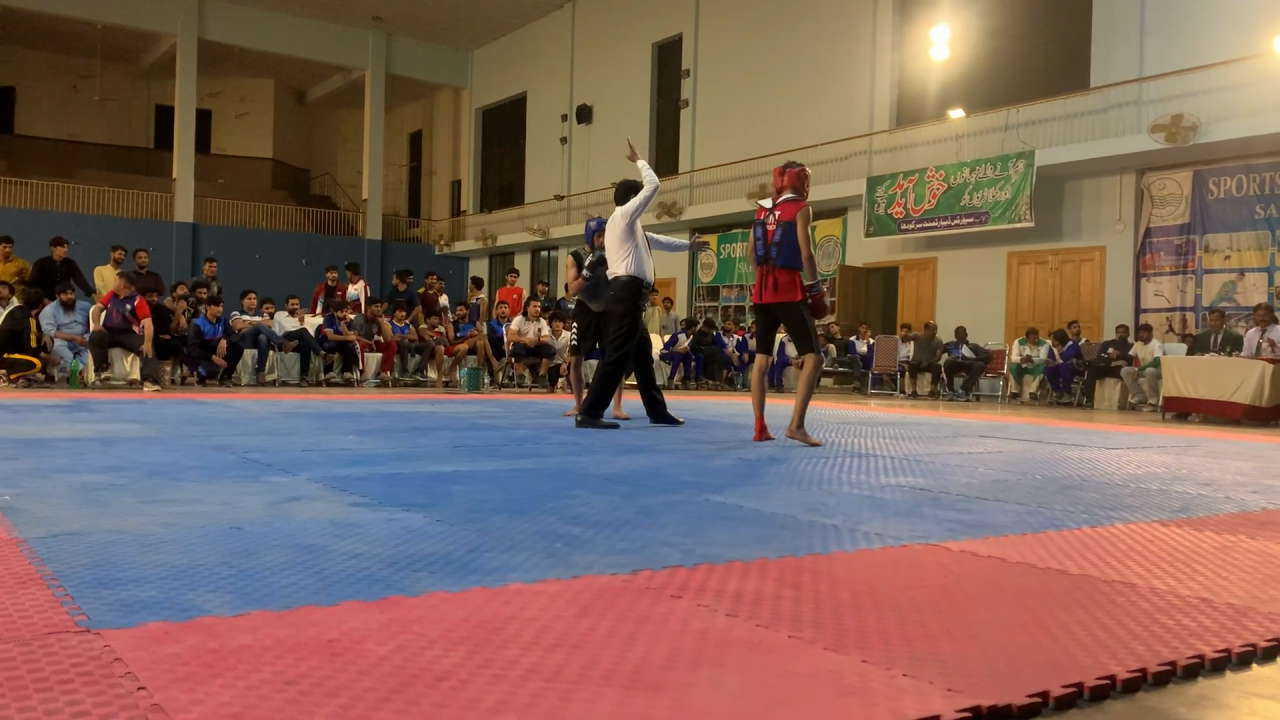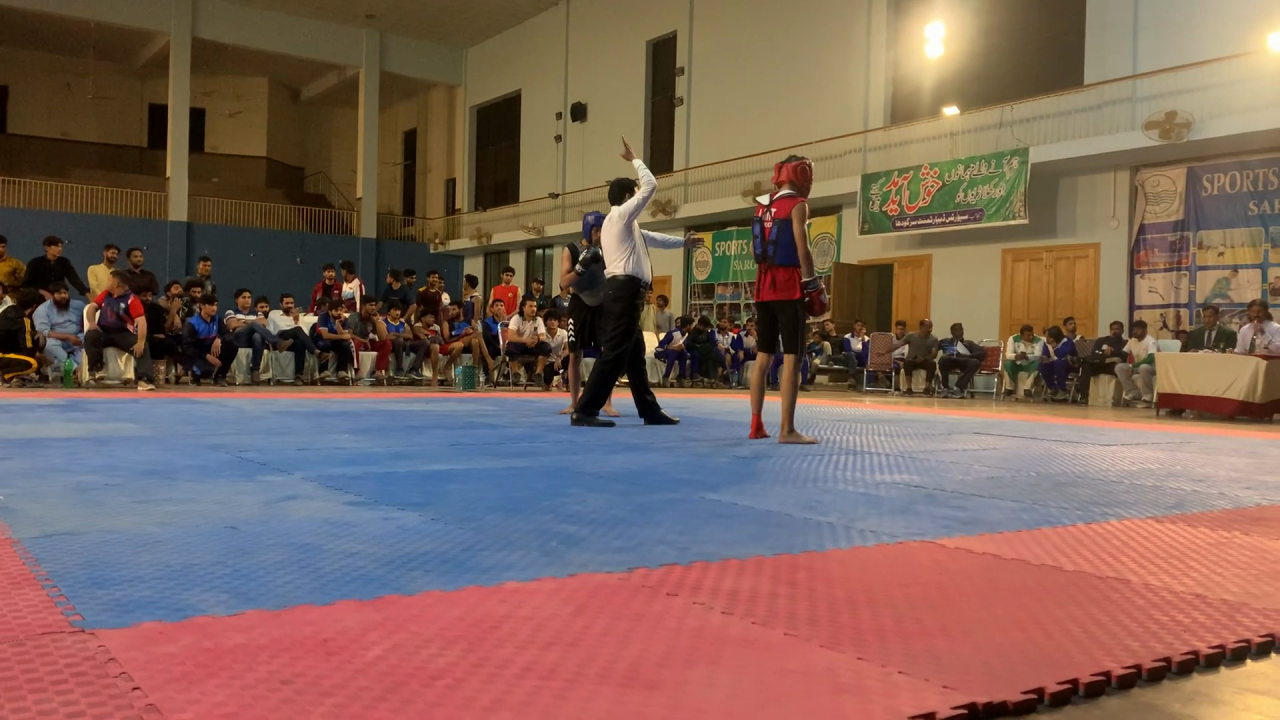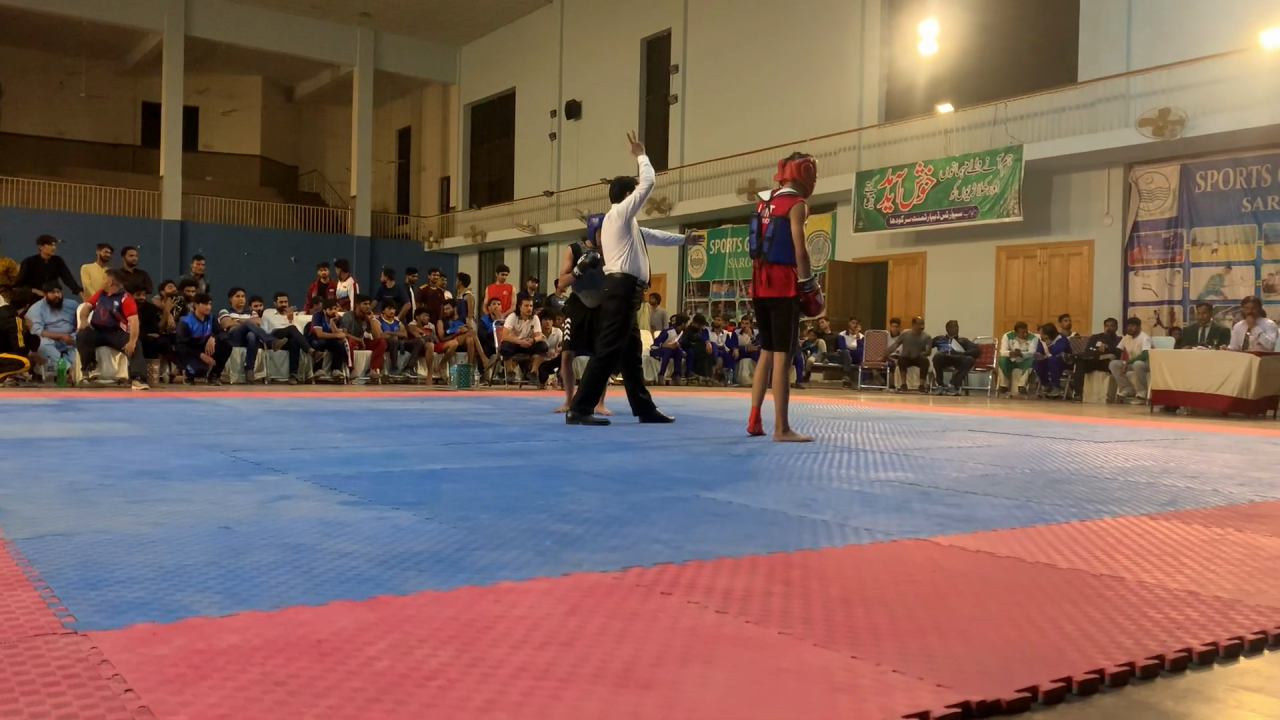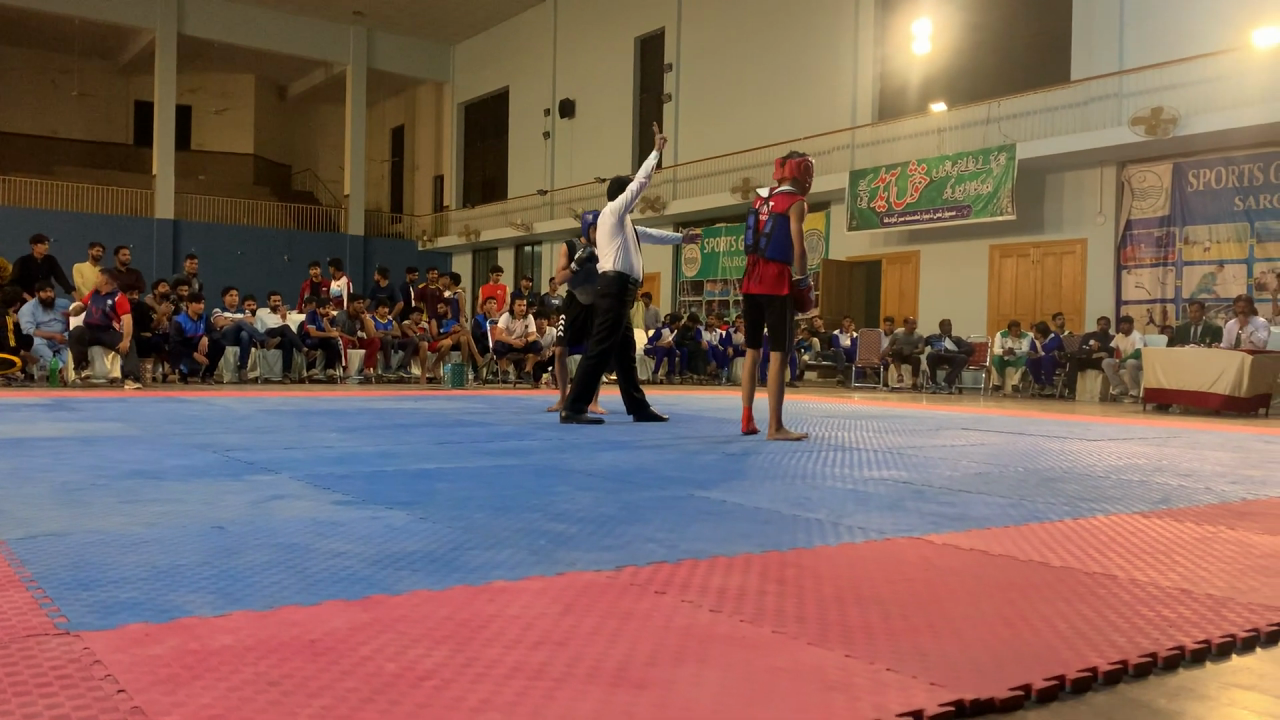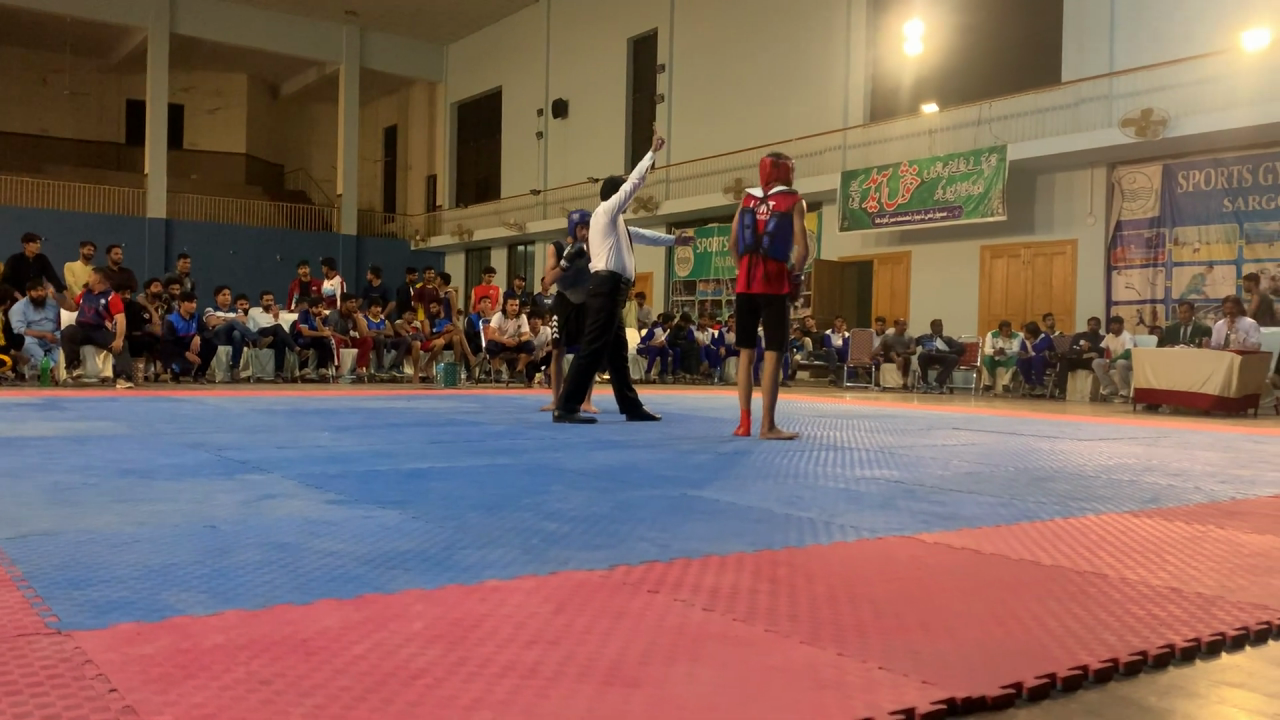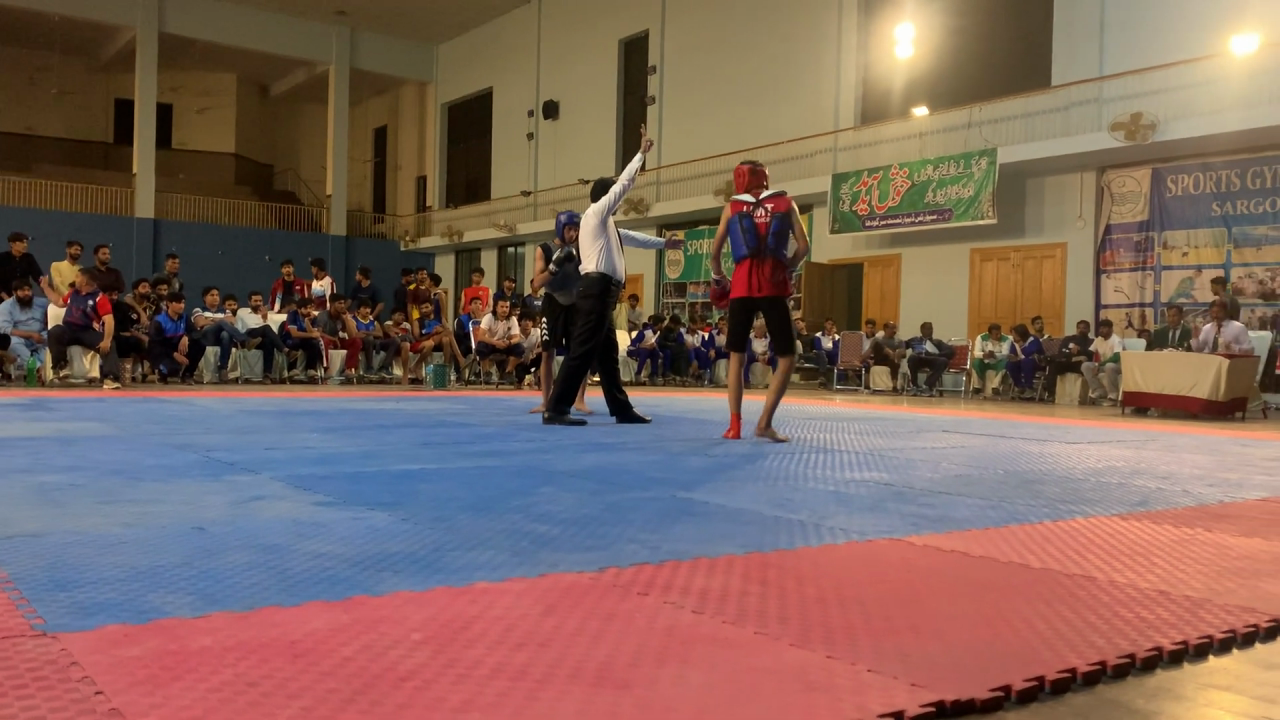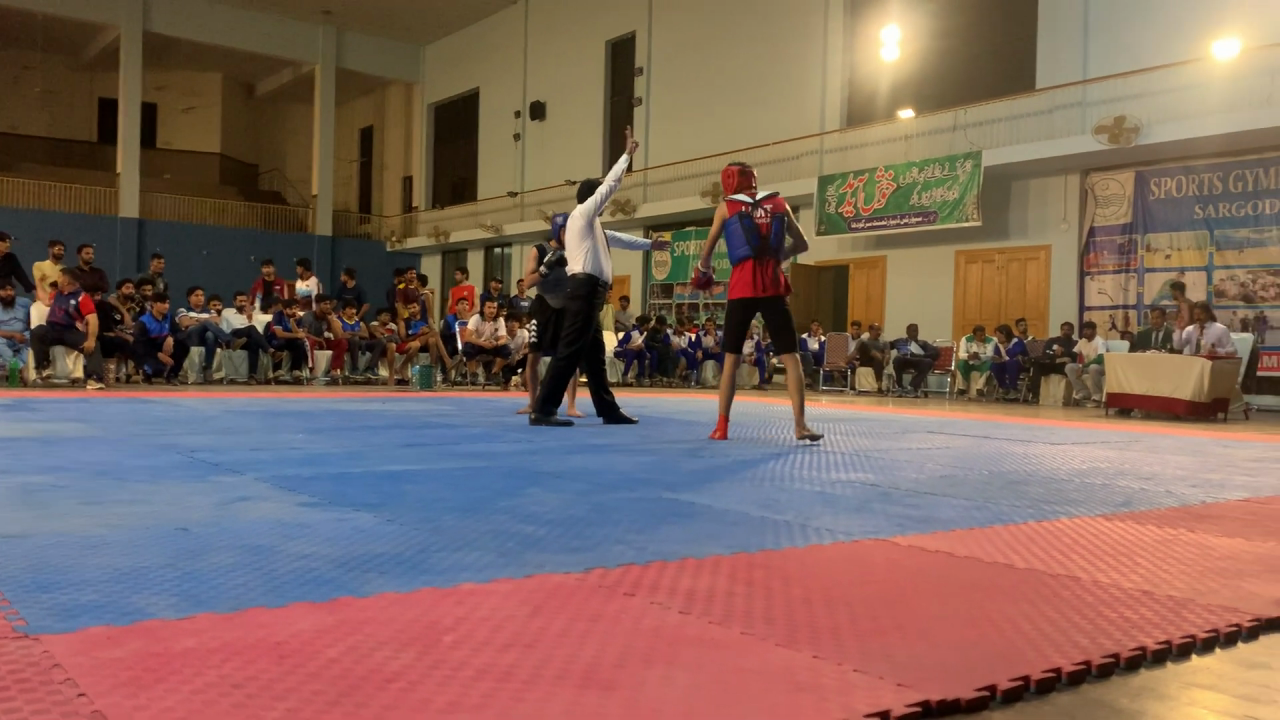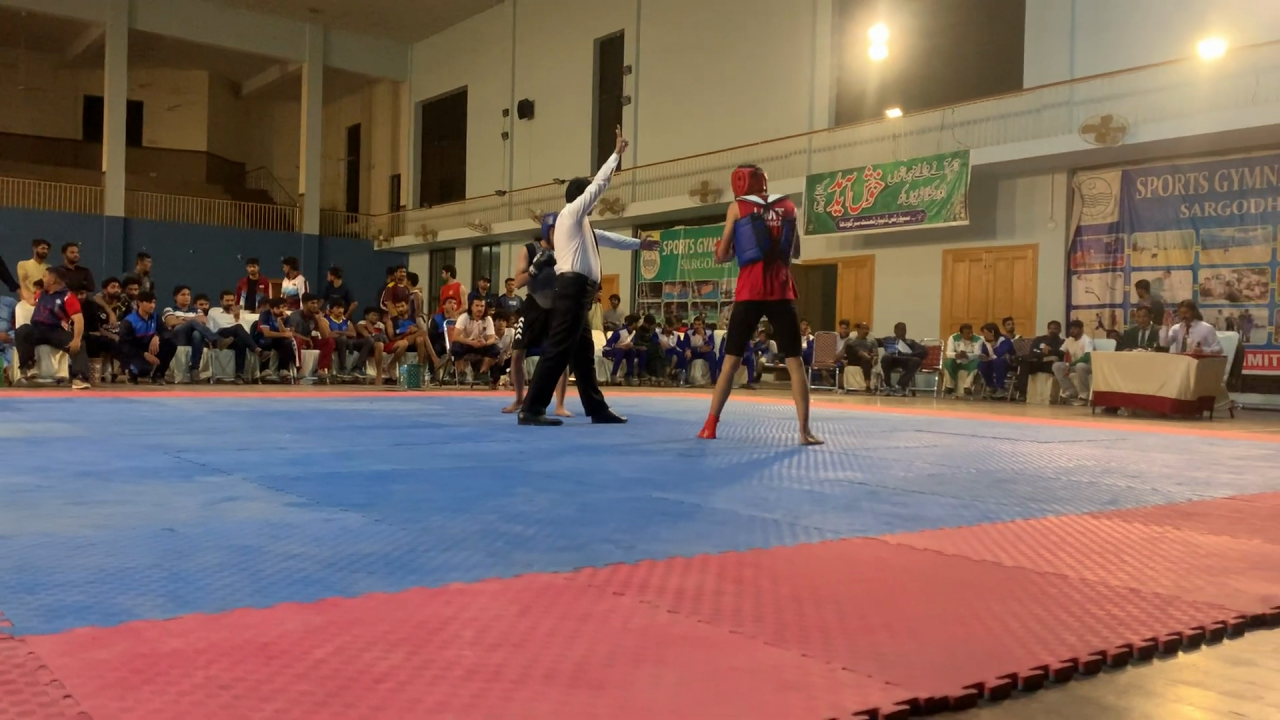
dt=0.2s
person 1, frame 1
left shoulder: (628, 225)
right shoulder: (624, 214)
left elbow: (655, 241)
right elbow: (653, 186)
left wrist: (688, 245)
right wrist: (639, 161)
left hip: (626, 292)
right hip: (628, 292)
left knee: (642, 353)
right knee: (618, 355)
left ankle: (657, 410)
right ankle: (589, 413)
person 1, frame 2
left shoulder: (622, 223)
right shoulder: (621, 214)
left elbow: (650, 238)
right elbow: (650, 186)
left wrist: (683, 242)
right wrist: (635, 160)
left hip: (623, 291)
right hip: (625, 291)
left knee: (634, 353)
right knee: (614, 353)
left ankle: (650, 410)
right ankle: (584, 411)
person 1, frame 3
left shoulder: (625, 222)
right shoulder: (620, 212)
left elbow: (652, 236)
right elbow: (647, 183)
left wrist: (684, 239)
right wrist: (641, 155)
left hip: (624, 290)
right hip: (623, 289)
left knee: (631, 352)
right knee: (609, 351)
left ankle: (645, 409)
right ankle: (579, 409)
person 1, frame 4
left shoulder: (622, 222)
right shoulder: (614, 210)
left elbow: (648, 234)
right elbow: (640, 180)
left wrist: (681, 238)
right wrist: (656, 151)
left hip: (618, 289)
right hip: (614, 288)
left knee: (624, 351)
right knee: (600, 349)
left ankle: (638, 408)
right ankle: (573, 409)
person 1, frame 5
left shoulder: (615, 222)
right shoulder: (606, 211)
left elbow: (641, 235)
right elbow: (634, 181)
left wrist: (673, 240)
right wrist: (652, 151)
left hip: (610, 288)
right hip: (606, 287)
left knee: (617, 351)
right knee: (593, 349)
left ankle: (631, 407)
right ankle: (566, 408)
person 1, frame 6
left shoulder: (605, 223)
right shoulder: (596, 212)
left elbow: (630, 237)
right elbow: (623, 183)
left wrist: (663, 243)
right wrist: (641, 153)
left hip: (600, 290)
right hip: (597, 289)
left knee: (607, 352)
right knee: (582, 350)
left ankle: (622, 409)
right ankle: (555, 409)
person 1, frame 7
left shoulder: (592, 225)
right shoulder: (582, 214)
left elbow: (617, 239)
right elbow: (610, 184)
left wrist: (650, 244)
right wrist: (627, 154)
left hip: (587, 292)
right hip: (585, 290)
left knee: (594, 353)
right knee: (570, 351)
left ankle: (608, 409)
right ankle: (542, 410)
person 1, frame 8
left shoulder: (581, 223)
right shoulder: (572, 212)
left elbow: (606, 238)
right elbow: (599, 183)
left wrist: (639, 244)
right wrist: (617, 153)
left hip: (576, 291)
right hip: (573, 289)
left knee: (583, 353)
right knee: (558, 350)
left ankle: (597, 409)
right ankle: (531, 410)
person 2, frame 1
left shoulder: (763, 209)
right shoulder: (800, 208)
left elbow: (751, 254)
right elbow: (805, 253)
right wrist: (815, 287)
left hip: (763, 289)
right hip: (789, 288)
left knee: (762, 359)
right knee: (812, 357)
left ankle: (760, 427)
right ankle: (796, 426)
person 2, frame 2
left shoulder: (762, 205)
right shoulder: (797, 205)
right elbow: (802, 250)
right wrist: (812, 284)
left hip: (764, 286)
right hip: (789, 286)
left knee: (764, 356)
right knee: (791, 358)
left ankle: (756, 425)
right ankle: (787, 430)
person 2, frame 3
left shoulder: (764, 201)
right shoulder: (797, 204)
right elbow: (799, 250)
right wrist: (808, 284)
left hip: (760, 281)
right hip: (783, 284)
left knee: (767, 352)
right knee: (783, 356)
left ankle: (754, 419)
right ankle: (781, 428)
person 2, frame 4
left shoulder: (759, 198)
right shoulder: (796, 202)
right elbow: (798, 249)
right wrist: (802, 280)
left hip: (751, 279)
right hip: (777, 281)
left knee: (753, 352)
right knee: (778, 355)
left ankle: (747, 419)
right ankle: (775, 426)
person 2, frame 5
left shoulder: (747, 199)
right shoulder: (794, 201)
left elbow: (733, 244)
right elbow: (803, 249)
right wrist: (795, 275)
left hip: (746, 280)
right hip: (774, 281)
left knee: (746, 353)
right knee: (773, 355)
left ankle: (744, 422)
right ankle: (768, 425)
person 2, frame 6
left shoulder: (732, 206)
right shoulder: (785, 203)
left elbow: (715, 251)
right elbow: (803, 246)
left wrist: (718, 278)
left hip: (742, 285)
right hip: (774, 285)
left knee: (737, 357)
right knee: (786, 357)
left ankle: (734, 425)
right ankle: (764, 422)
person 2, frame 7
left shoulder: (726, 207)
right shoulder: (778, 203)
left elbow: (706, 252)
right elbow: (802, 244)
left wrist: (704, 271)
left hip: (742, 287)
right hip: (773, 286)
left knee: (731, 357)
right knee: (790, 356)
left ankle: (722, 426)
right ankle: (800, 423)
person 2, frame 8
left shoulder: (738, 207)
right shoulder: (787, 207)
left elbow: (724, 254)
left wrist: (720, 254)
left hip: (750, 290)
right hip: (781, 289)
left knee: (731, 358)
right knee: (795, 361)
left ankle: (710, 425)
right ankle: (804, 430)
person 3, frame 1
right shoulder: (574, 257)
right elbow: (572, 290)
right wrist: (589, 270)
left hip: (607, 311)
right hip: (584, 311)
right knee: (576, 360)
left ankle: (617, 407)
right ankle: (579, 405)
person 3, frame 2
right shoulder: (571, 251)
right elbow: (564, 283)
right wrist: (583, 265)
left hip: (602, 306)
right hip: (579, 306)
right knee: (575, 356)
left ankle: (607, 403)
right ankle: (574, 403)
person 3, frame 3
right shoulder: (573, 250)
right elbow: (561, 283)
right wrist: (581, 268)
left hip: (601, 307)
right hip: (577, 306)
right knee: (567, 354)
left ankle: (600, 403)
right ankle: (569, 400)
person 3, frame 4
right shoulder: (568, 247)
right elbow: (558, 280)
right wrist: (577, 264)
left hip: (596, 305)
right hip: (573, 304)
right knee: (560, 352)
left ankle: (593, 402)
right ankle: (563, 399)
person 3, frame 5
left shoulder: (592, 248)
right shoulder: (556, 248)
right elbow: (548, 280)
right wrist: (567, 261)
left hip: (587, 304)
right hip: (564, 304)
right knee: (558, 353)
left ankle: (586, 401)
right ankle: (556, 400)
person 3, frame 6
left shoulder: (580, 249)
right shoulder: (544, 250)
right elbow: (537, 284)
right wrist: (556, 265)
left hip: (576, 305)
right hip: (553, 305)
right knee: (547, 355)
left ankle: (580, 401)
right ankle: (546, 402)
person 3, frame 7
right shoulder: (538, 252)
right elbow: (527, 283)
right wrist: (547, 267)
left hip: (567, 309)
right hip: (542, 308)
right knee: (533, 356)
left ankle: (571, 405)
right ankle: (533, 402)
person 3, frame 8
right shoulder: (529, 251)
right elbow: (517, 283)
right wrist: (536, 267)
right hip: (533, 307)
right knee: (517, 355)
left ankle: (560, 405)
right ankle: (519, 399)
